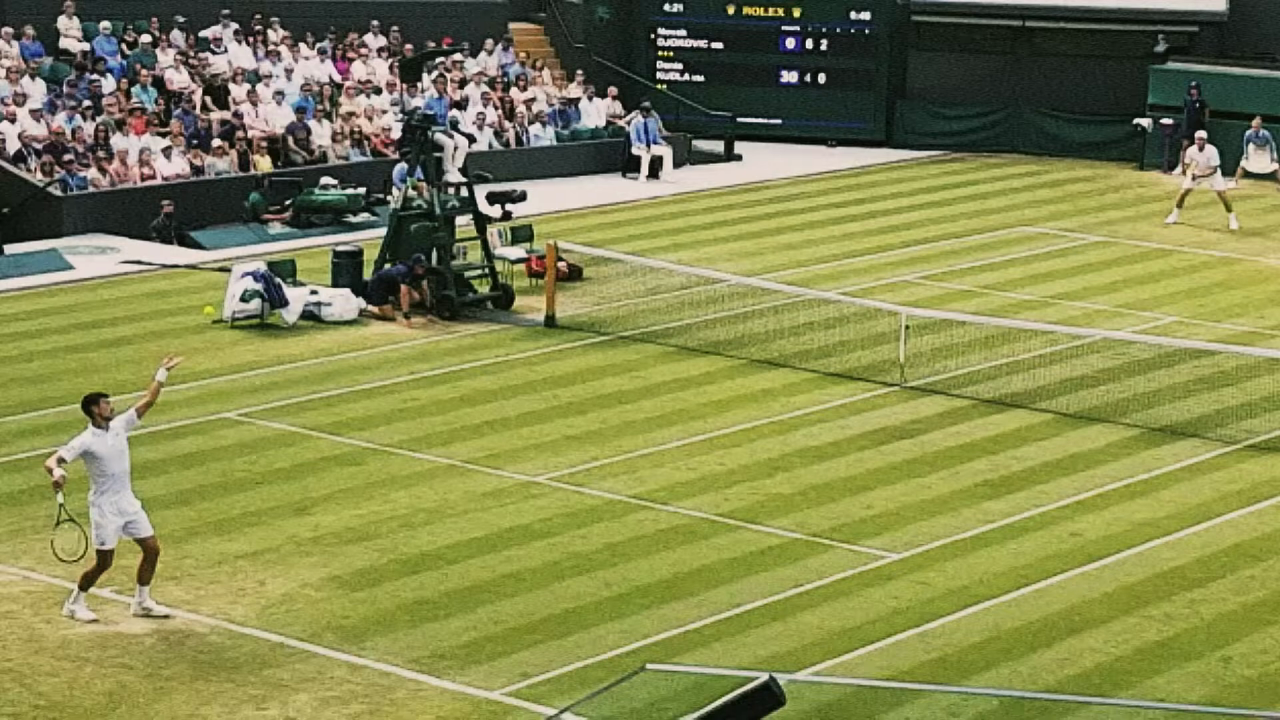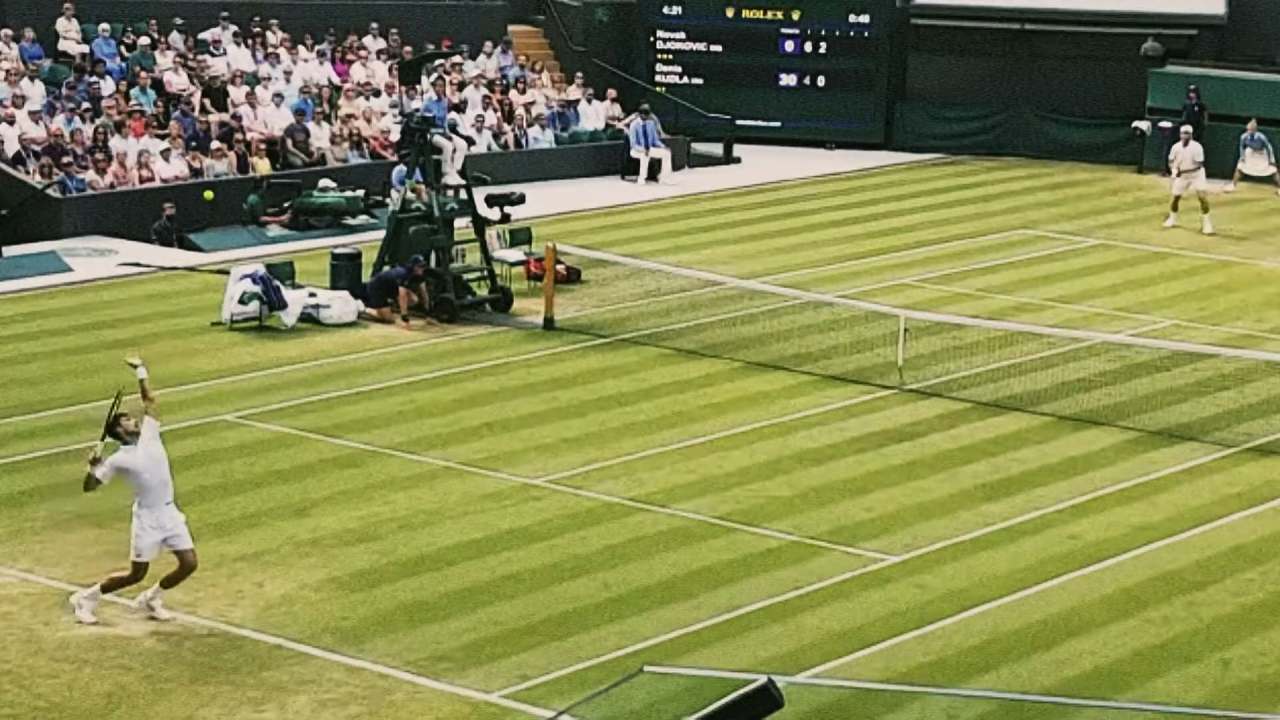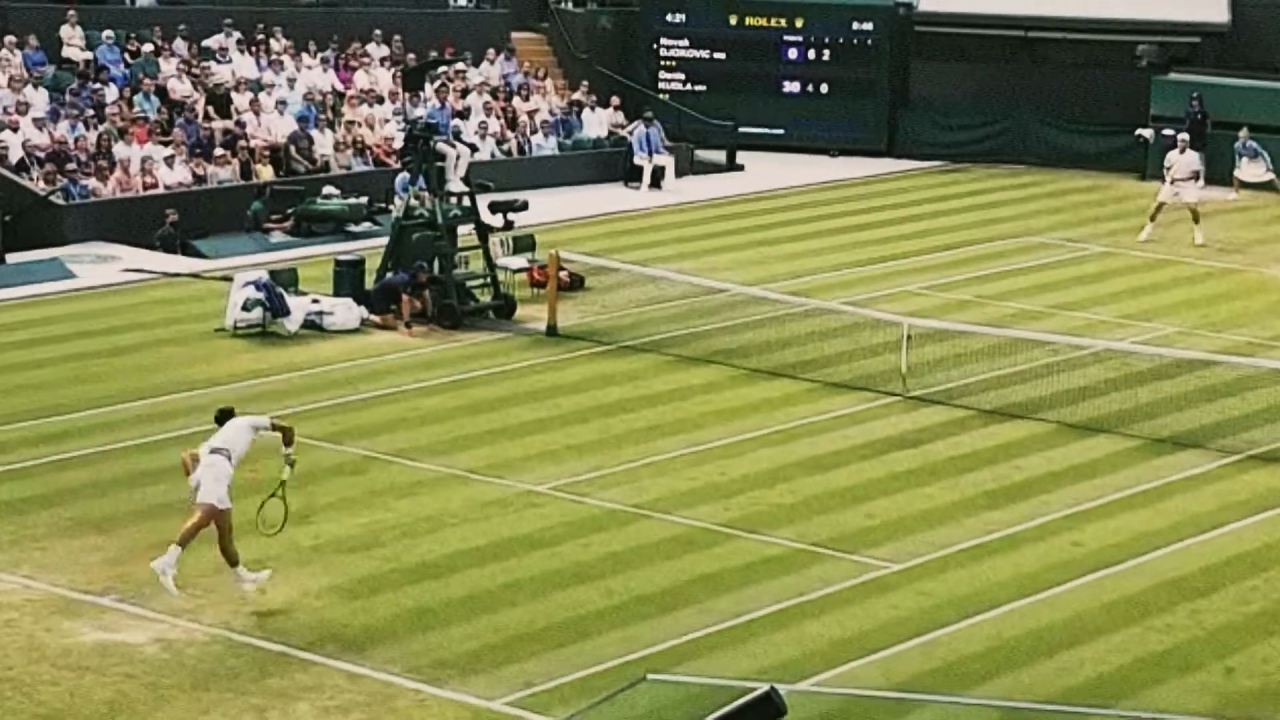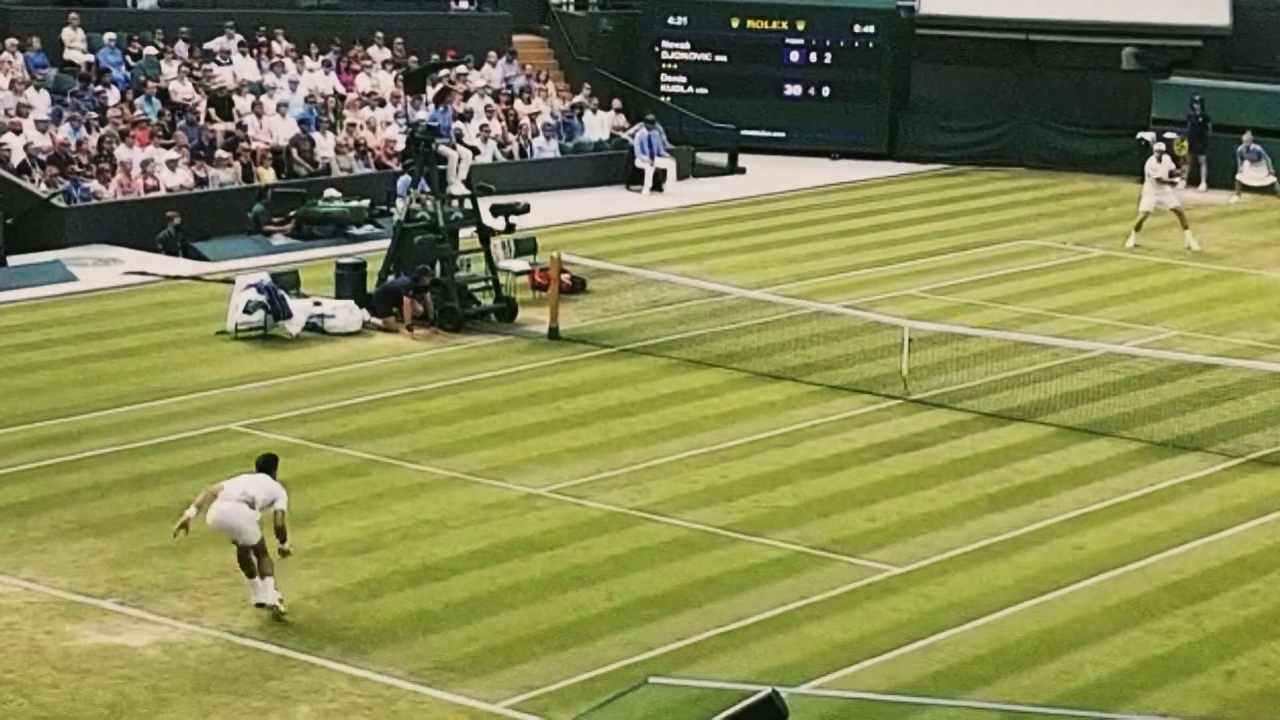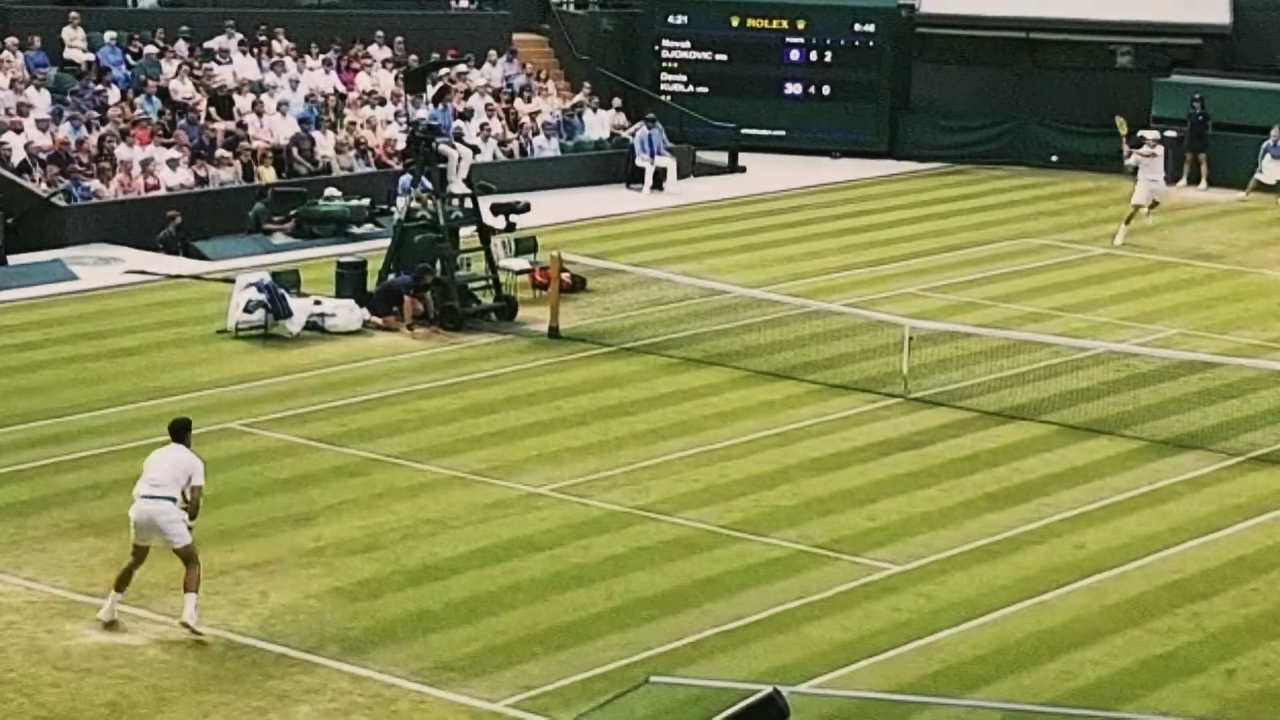
dt=0.5s
person 1, frame 1
left shoulder: (119, 426)
right shoulder: (84, 441)
left elbow: (148, 401)
right elbow: (51, 461)
left wrist: (163, 372)
right wrist: (57, 474)
left hip: (128, 502)
right hip: (104, 508)
left knee: (152, 549)
right knee: (104, 562)
left ankle: (142, 602)
right ankle: (74, 603)
person 1, frame 2
left shoulder: (150, 436)
right shoulder: (118, 459)
left elbow: (149, 401)
right elbow: (88, 486)
left wrist: (140, 370)
right wrist: (92, 466)
left hip: (170, 514)
right hip: (147, 519)
left knee: (189, 564)
right knee: (136, 575)
left ankle: (150, 599)
right ankle: (84, 598)
person 1, frame 3
left shoulder: (216, 439)
right shoulder: (244, 421)
left elbow: (187, 455)
right elbow: (285, 428)
left wrist: (193, 480)
right wrist: (288, 452)
left hip: (203, 472)
right hip: (215, 468)
left knee: (225, 531)
right knee: (203, 517)
left ankle: (242, 576)
right ankle: (167, 563)
person 1, frame 4
left shoulder: (241, 479)
right shoulder: (278, 489)
left elbow: (210, 491)
right elbow: (279, 524)
left wrist: (190, 513)
right wrist: (284, 545)
left hip: (216, 512)
right hip: (240, 514)
left knee: (244, 546)
right knee: (262, 554)
left ankle: (260, 593)
right ankle: (270, 596)
person 1, frame 5
left shoulder: (154, 456)
right shoulder: (194, 462)
right elbow: (196, 500)
right wrist: (189, 522)
left hip: (141, 509)
right hip: (166, 511)
left knee: (137, 560)
right knee: (192, 564)
left ankle: (109, 609)
right ankle: (189, 614)
